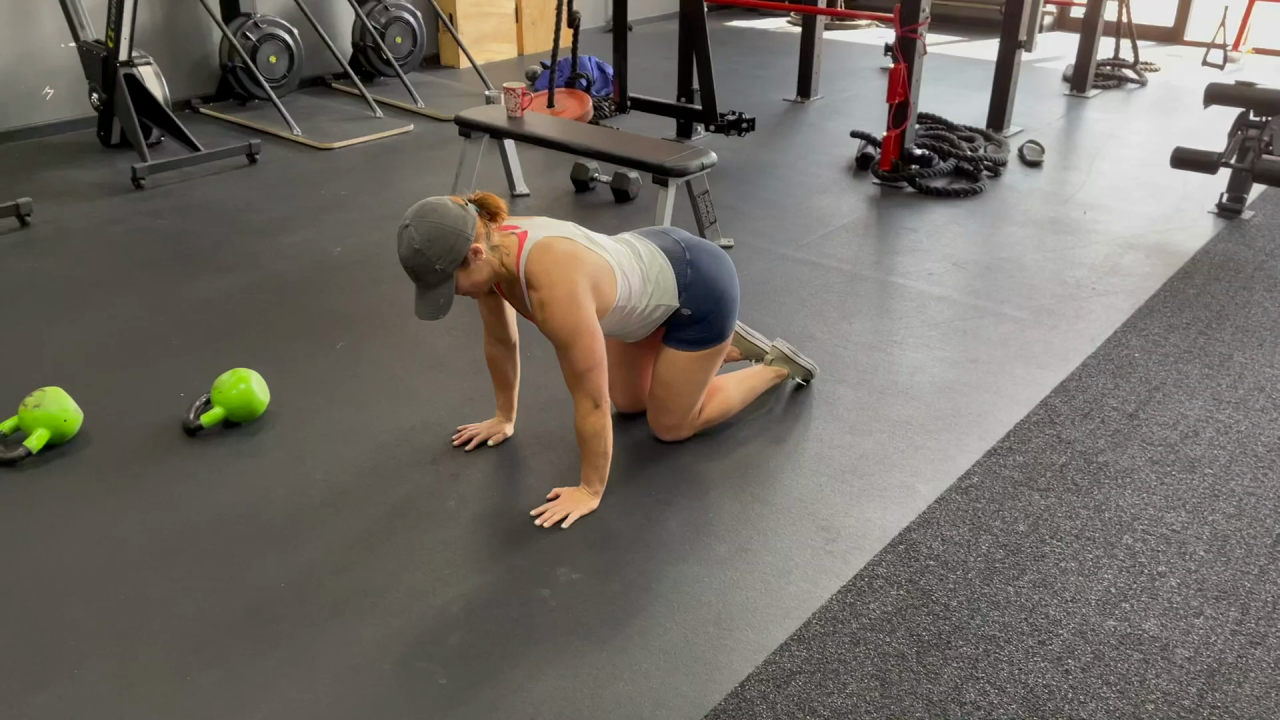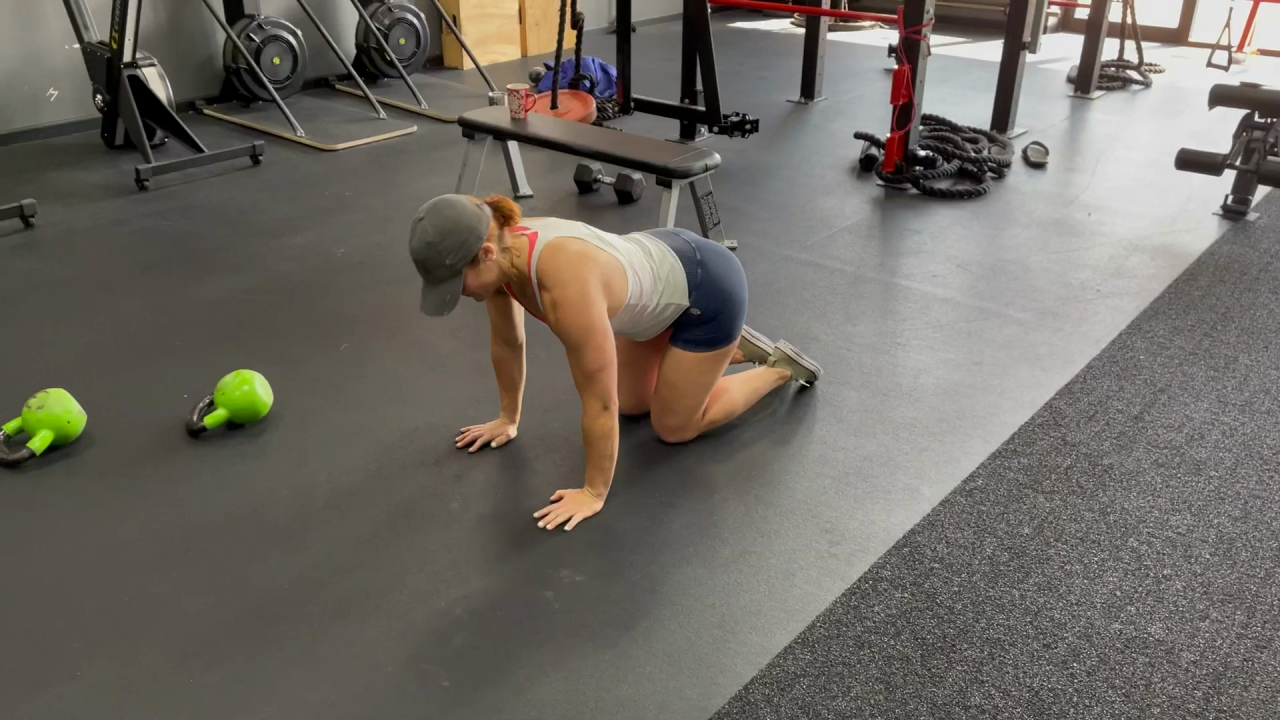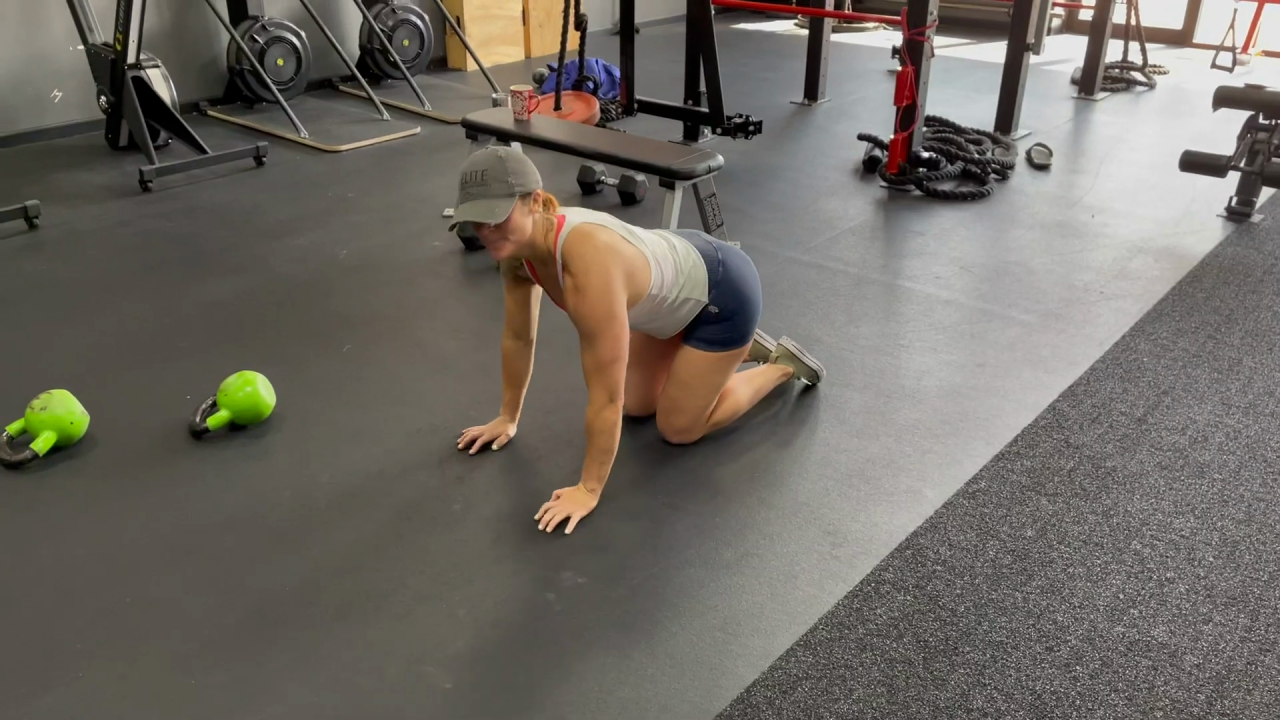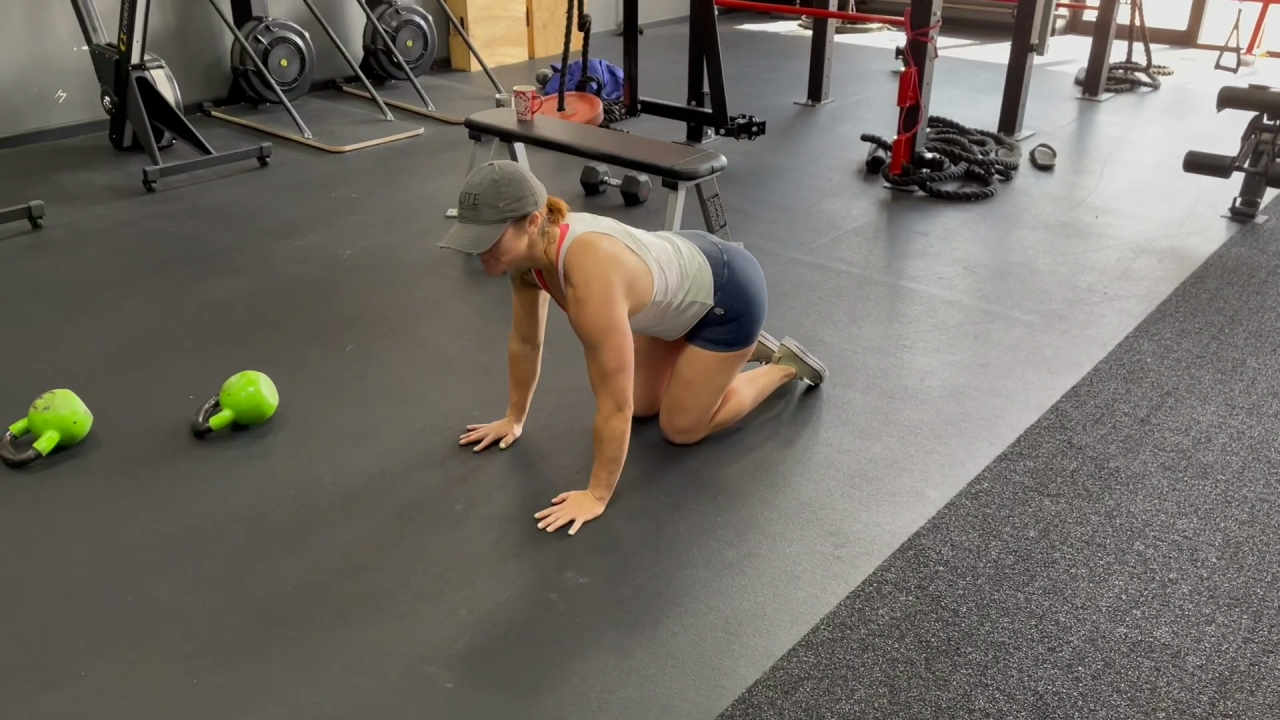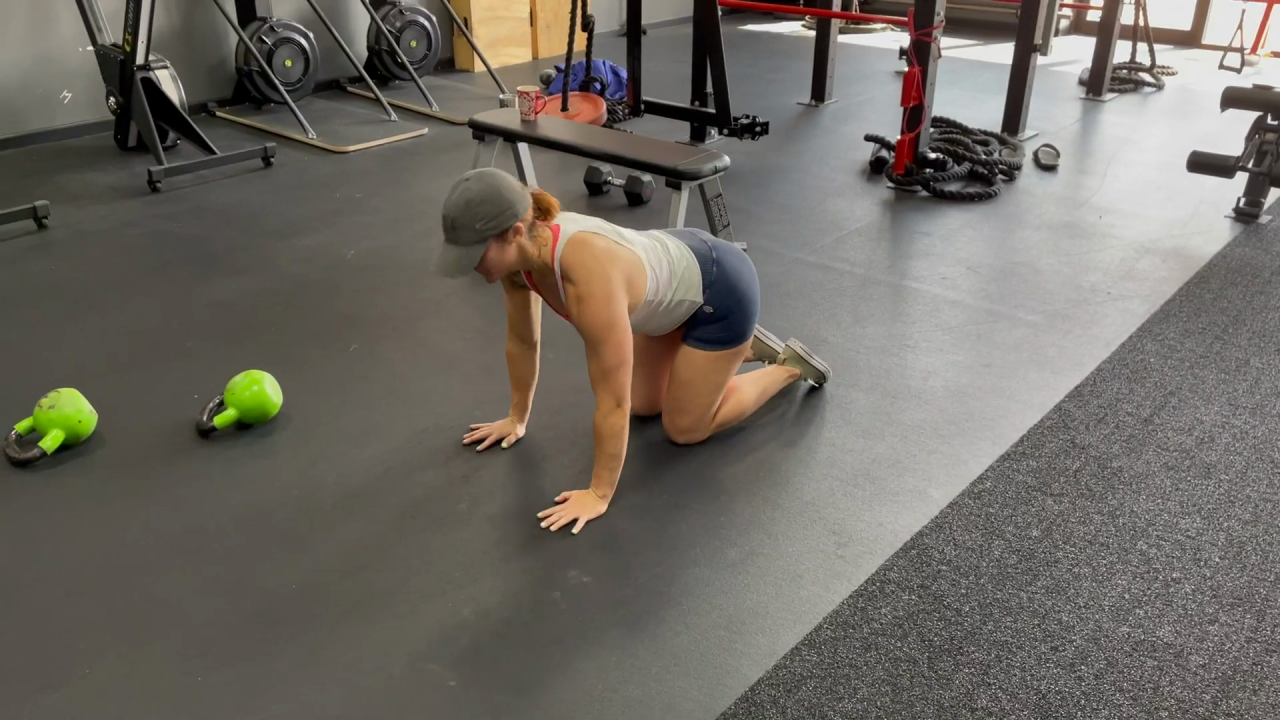
dt=0.3s
person 1, frame 1
left shoulder: (554, 288)
right shoulder: (490, 247)
left elbow: (591, 401)
right elbow: (500, 342)
left wrist: (590, 490)
right wrist: (505, 417)
left hip: (699, 287)
right hip: (652, 259)
left knee: (669, 426)
right knee: (629, 402)
left ankle: (777, 366)
right ankle: (727, 345)
person 1, frame 2
left shoulder: (566, 286)
right shoulder: (498, 253)
left elbow: (598, 403)
right elbow: (507, 343)
left wrist: (593, 494)
right wrist: (507, 420)
left hip: (707, 289)
right hip: (662, 259)
left knee: (672, 426)
right knee: (632, 404)
left ankle: (779, 367)
right ankle: (733, 349)
person 1, frame 3
left shoulder: (590, 268)
right shoulder: (516, 245)
left elbow: (605, 397)
right elbow: (517, 337)
left wrist: (588, 490)
right wrist: (507, 418)
left hip: (724, 292)
right hip: (679, 273)
left knee: (678, 428)
right knee: (638, 406)
left ankle: (783, 366)
right ankle: (743, 350)
person 1, frame 4
left shoulder: (591, 280)
right shoulder: (526, 248)
left elbow: (614, 405)
right elbow: (525, 340)
left wrist: (596, 496)
right wrist: (514, 418)
left hip: (729, 293)
right hip: (685, 268)
left knee: (681, 428)
right knee: (643, 405)
left ankle: (785, 366)
right ankle: (749, 348)
person 1, frame 5
left shoulder: (590, 279)
right shoulder: (519, 248)
left elbow: (612, 401)
right elbow: (522, 340)
left wrist: (599, 494)
right wrist: (517, 417)
left hip: (721, 289)
right hip: (677, 269)
left knee: (684, 428)
right knee: (644, 405)
left ankle: (790, 367)
right ankle: (744, 347)
